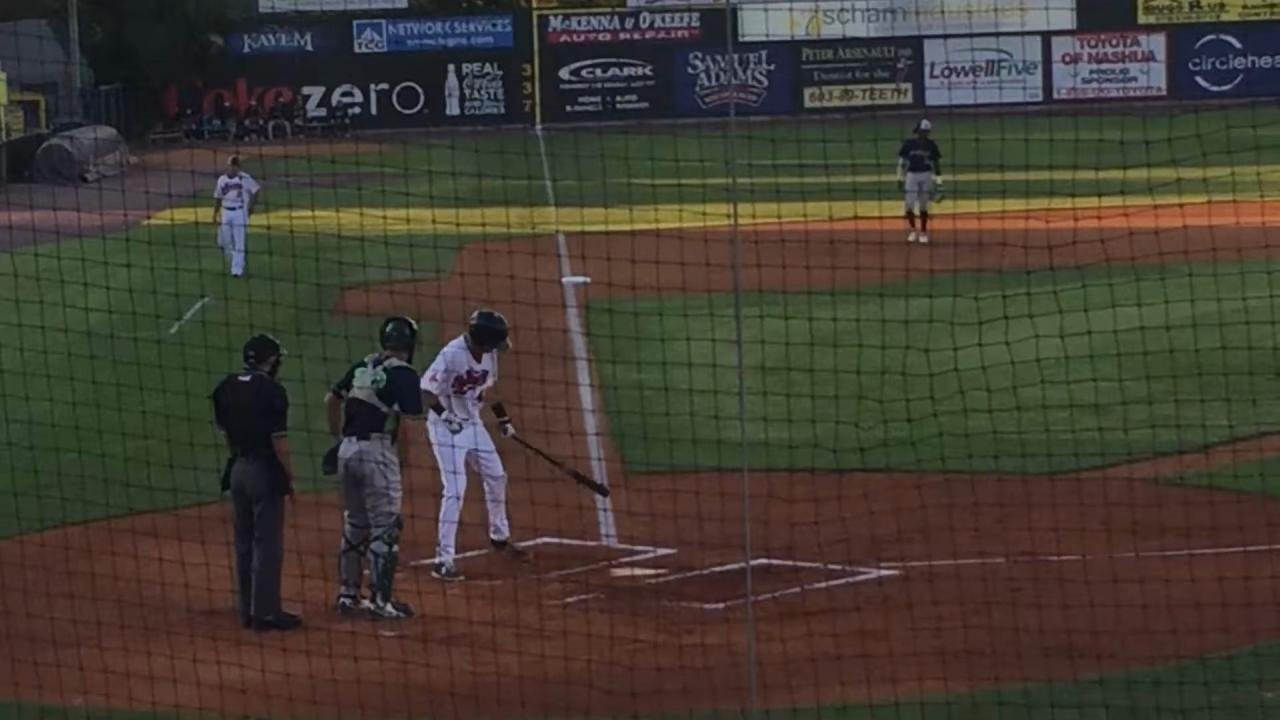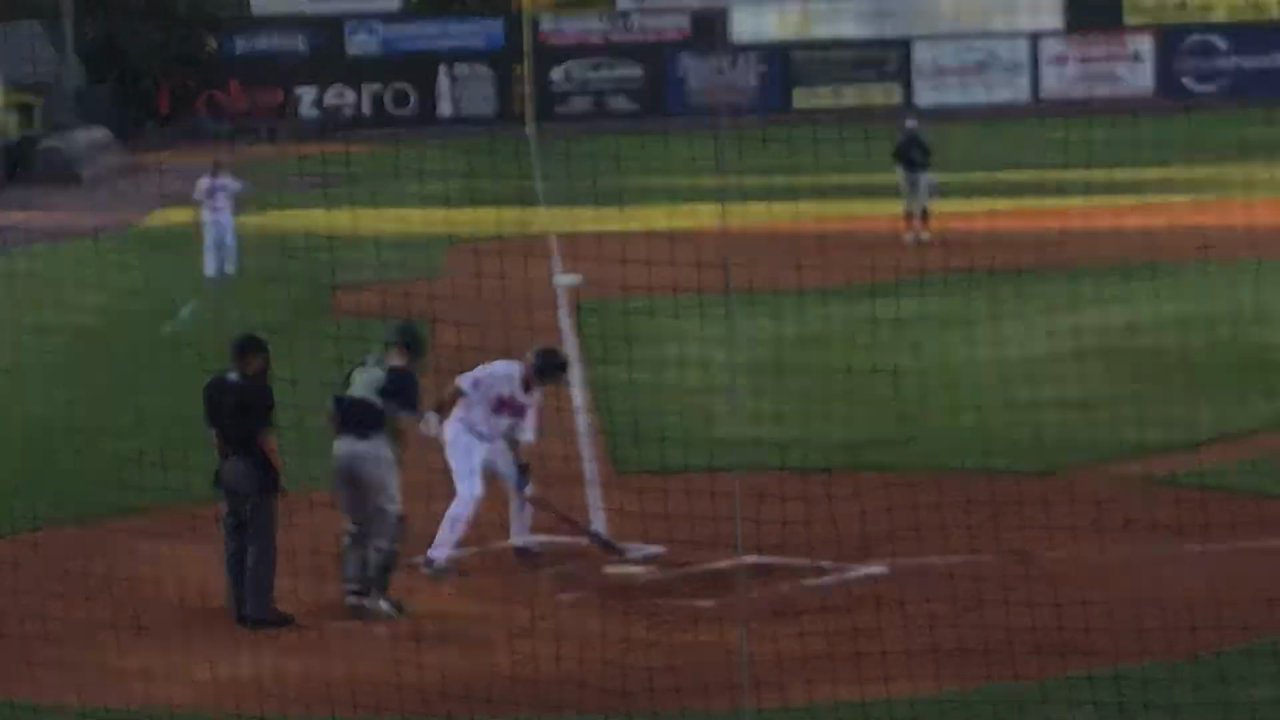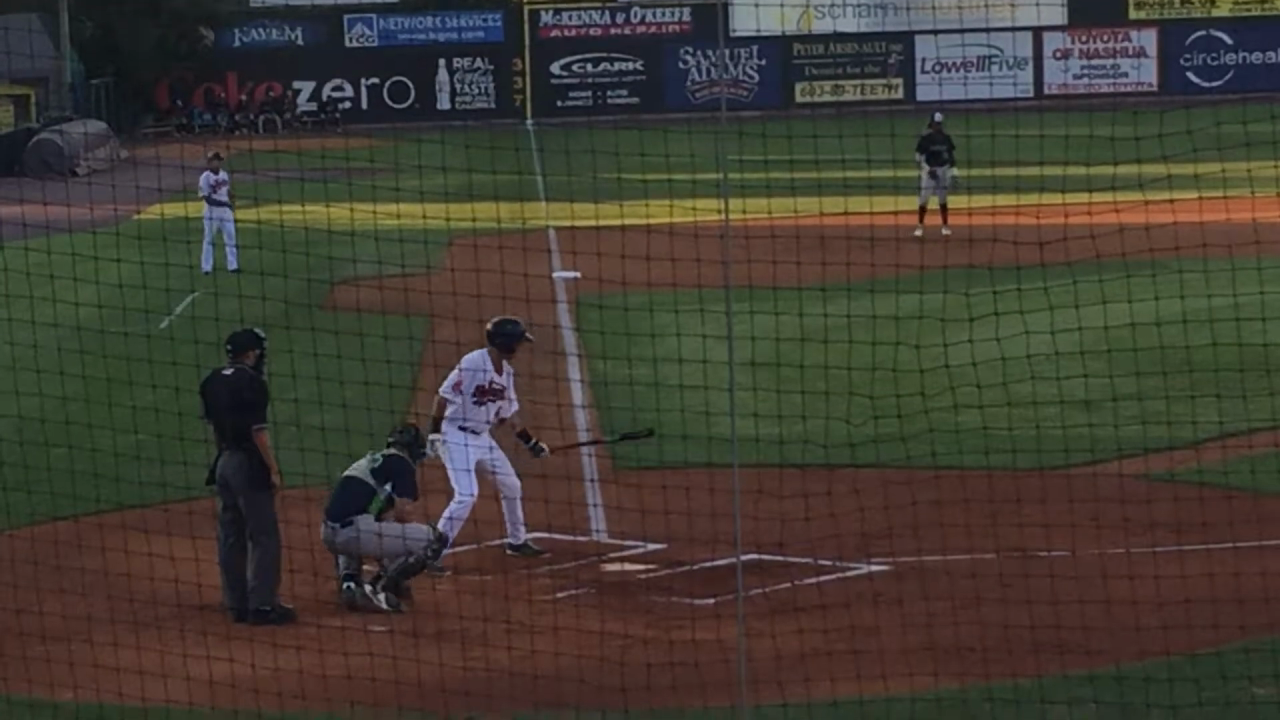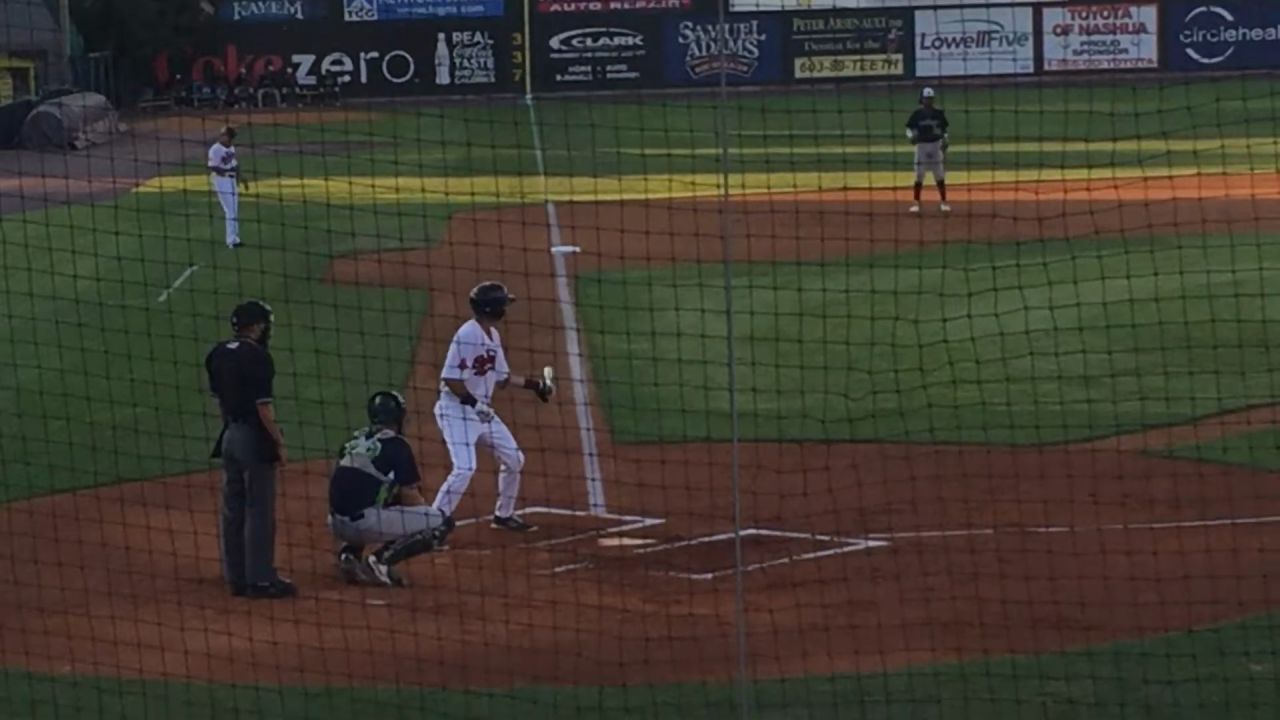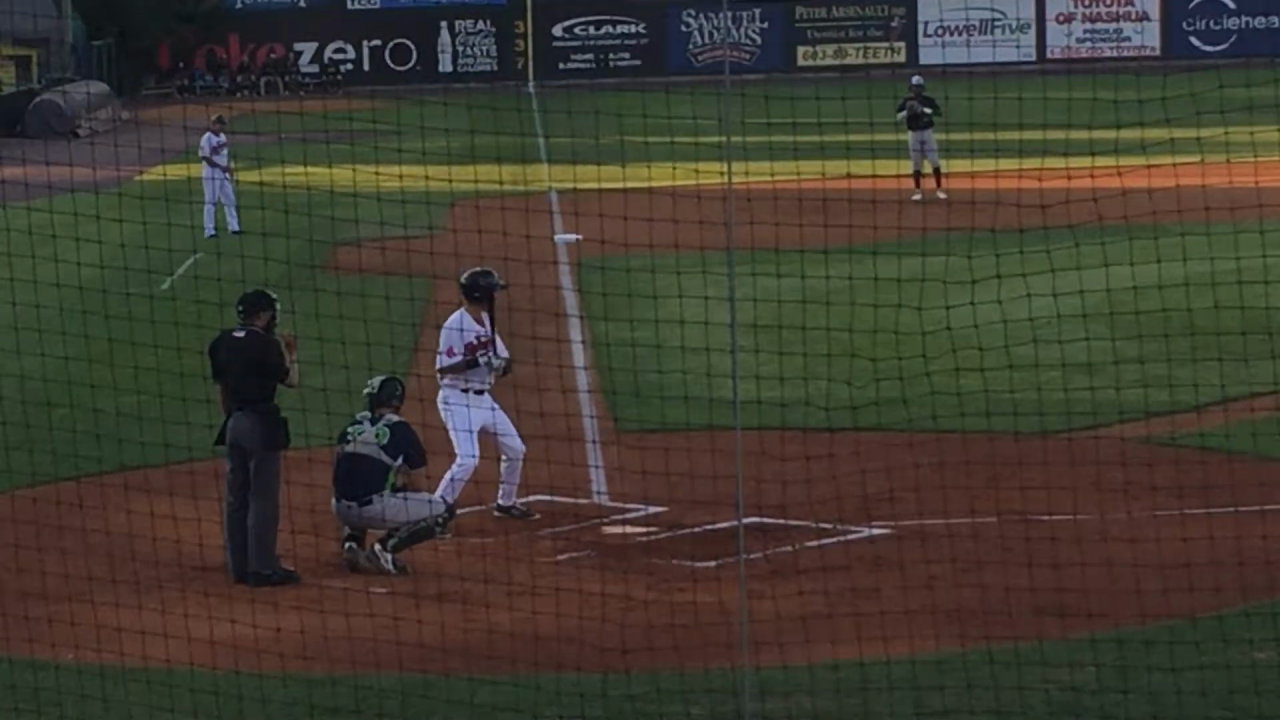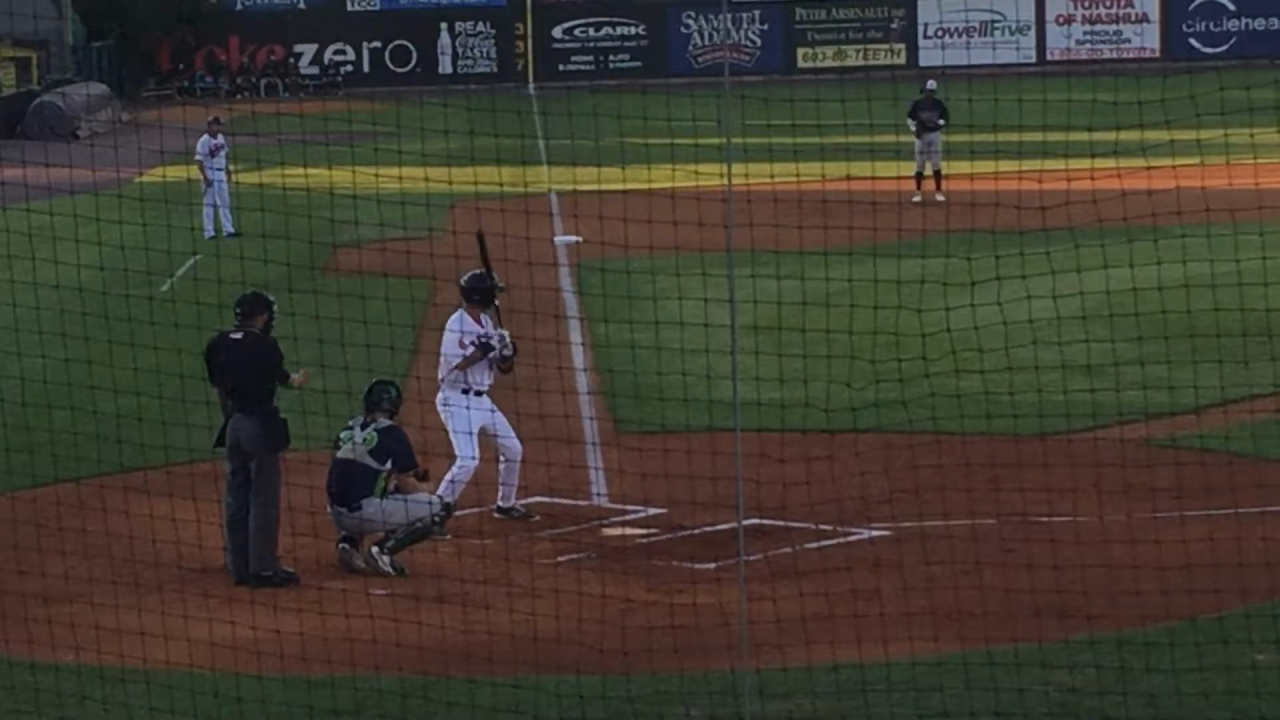
dt=0.7s
person 1, frame 1
left shoulder: (226, 387)
right shoulder: (271, 390)
left elbow: (226, 433)
right elbow: (279, 441)
right wrist: (291, 477)
left hip: (238, 469)
right hip: (265, 472)
left knee: (244, 542)
right knee: (267, 543)
left ankle: (248, 610)
right ankle: (266, 613)
person 1, frame 2
left shoulder: (216, 387)
right shoulder: (257, 389)
left elbow: (217, 434)
right elbow: (265, 438)
right wrist: (279, 473)
left hip: (230, 468)
right hip: (254, 469)
left knee: (235, 540)
right knee: (260, 540)
left ankle: (241, 607)
right ankle: (259, 610)
person 1, frame 3
left shoulder: (212, 381)
right shoulder: (251, 383)
left elbow: (214, 425)
right elbow: (258, 432)
right wrist: (273, 470)
left hip: (224, 463)
right hip: (248, 465)
left knee: (230, 536)
right knee: (264, 536)
left ankle: (237, 603)
right ankle: (262, 604)
person 1, frame 4
left shoulder: (218, 354)
right shoulder: (257, 356)
left elbow: (220, 399)
right elbow: (263, 406)
right wrist: (280, 444)
left hip: (230, 436)
right hip: (254, 438)
left knee: (232, 509)
right knee: (259, 510)
left ankle: (236, 576)
right ankle: (260, 579)
person 1, frame 5
left shoulder: (222, 342)
right shoulder: (266, 344)
left elbow: (222, 387)
right elbow: (290, 380)
right wrist: (290, 353)
left hip: (234, 423)
right hip: (261, 424)
left knee: (235, 496)
right knee: (263, 498)
left ankle: (239, 566)
right ankle: (262, 567)
person 1, frame 6
left shoulder: (217, 344)
right shoulder: (264, 345)
left elbow: (220, 391)
right elbow: (287, 380)
right wrist: (300, 378)
left hip: (234, 426)
right hip: (261, 426)
left knee: (236, 498)
right knee: (264, 500)
left ankle: (240, 567)
right ankle: (263, 569)
person 2, frame 1
left shoulder: (489, 354)
right shoulder: (452, 354)
right elbow: (427, 390)
left wrist: (503, 419)
right wrist: (444, 414)
left hip: (473, 425)
right hip: (446, 429)
left knee: (497, 479)
right knee: (454, 492)
left ankle: (500, 536)
right ankle: (442, 561)
person 2, frame 2
left shoulder: (533, 395)
right shoulder: (501, 372)
left elbow: (521, 438)
right elbow: (461, 386)
left wrist: (523, 477)
right wrist: (436, 413)
left hip: (491, 440)
right hip: (464, 434)
left knee: (522, 488)
right knee: (469, 495)
left ankle: (520, 542)
right ankle: (434, 557)
person 2, frame 3
left shoulder: (506, 371)
right shoulder: (473, 363)
left elbow: (507, 413)
right elbow: (443, 397)
left wrist: (531, 442)
right wrist: (434, 432)
left hip: (480, 436)
right hip: (456, 435)
left knee: (512, 485)
right knee: (466, 496)
left ankle: (517, 541)
person 2, frame 4
left shoulder: (492, 335)
right shoulder: (468, 335)
left elbow: (501, 376)
right elbow: (450, 378)
left wrist: (536, 385)
right wrist: (474, 403)
left hip: (480, 409)
right hip: (456, 409)
left knee: (514, 459)
right knee: (465, 469)
left ankle: (503, 515)
person 2, frame 5
left shoulder: (487, 320)
right shoulder: (455, 324)
left elbow: (505, 367)
right elbow: (444, 368)
left wrist: (501, 363)
right wrist: (478, 361)
left hip: (483, 398)
right hip: (458, 399)
left knee: (515, 449)
right knee: (468, 459)
left ankle: (506, 503)
person 2, frame 6
left shoulder: (486, 322)
right shoulder: (457, 324)
left elbow: (505, 367)
right elbow: (459, 362)
left wrist: (507, 350)
right wrist: (489, 345)
left hip: (481, 399)
right hip: (457, 399)
left knee: (513, 449)
right knee: (468, 461)
left ankle: (506, 504)
person 3, frame 1
left shoulder: (361, 367)
right shoulder: (405, 375)
left elbow: (331, 401)
right elbow: (407, 425)
left wrist: (337, 439)
right wrist: (401, 456)
left hip: (347, 450)
right hip: (376, 452)
left knee: (355, 525)
right knee: (384, 527)
left ankle: (348, 595)
right ankle: (380, 601)
person 3, frame 2
left shoulder: (360, 369)
right shoulder: (403, 375)
left elbow: (337, 412)
right elbow: (404, 425)
right wrist: (399, 448)
left hip: (343, 449)
right hip: (372, 450)
left knee: (356, 525)
right knee: (386, 525)
left ankle: (354, 592)
right ankle: (375, 598)
person 3, frame 3
left shoulder: (370, 460)
right shoulder: (401, 464)
right elbow: (403, 512)
left hip: (331, 533)
right hip: (356, 529)
right knee: (435, 540)
left ankle: (348, 584)
right ankle: (377, 590)
person 3, frame 4
left shoulder: (356, 440)
right shoulder: (396, 445)
right elbow: (410, 499)
right wrist: (426, 508)
left hip: (337, 523)
right hip: (365, 523)
right knee: (441, 522)
left ankle: (349, 556)
right ankle: (380, 561)
person 3, frame 5
left shoulder: (352, 425)
right shoulder: (401, 430)
left hip: (341, 508)
right hip: (373, 508)
right knee: (443, 511)
left ankle: (352, 543)
right ankle: (385, 548)
person 3, frame 6
left shoulder: (348, 430)
right shoulder: (392, 433)
right elbow: (407, 487)
right wrist: (425, 489)
left hip: (338, 513)
right hip: (365, 512)
right knee: (439, 509)
left ankle: (348, 543)
right ankle: (382, 551)
